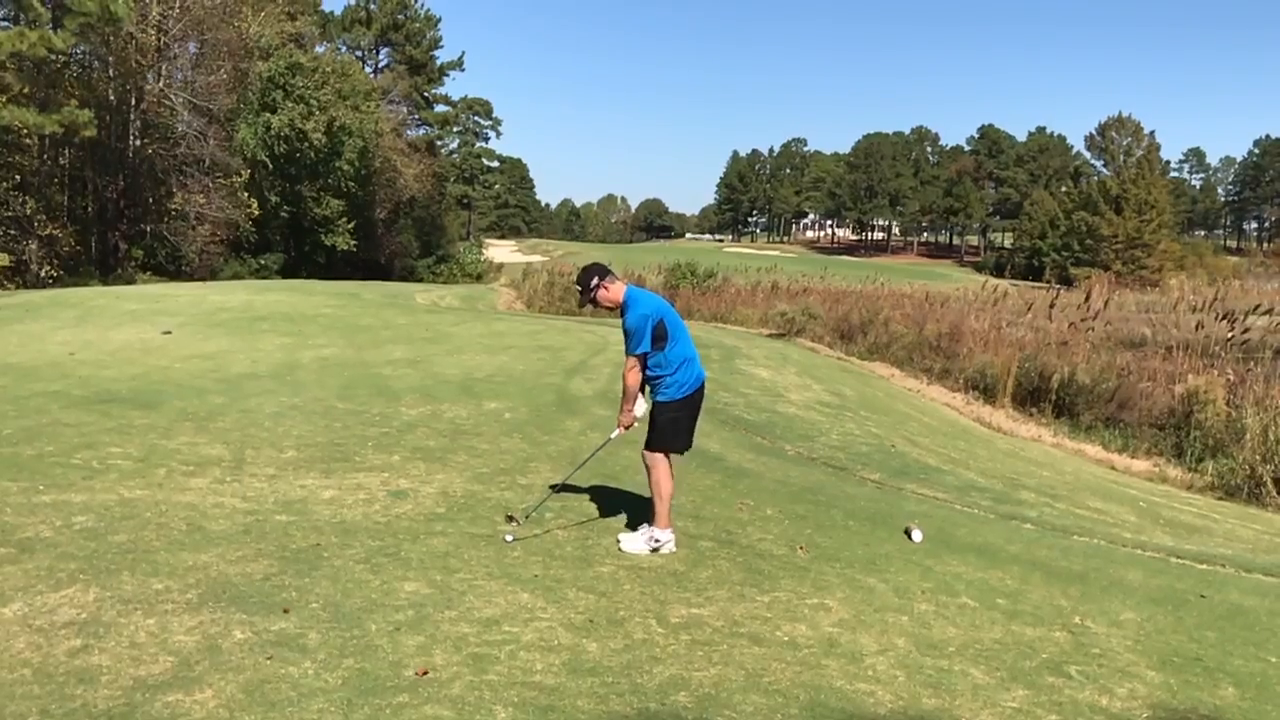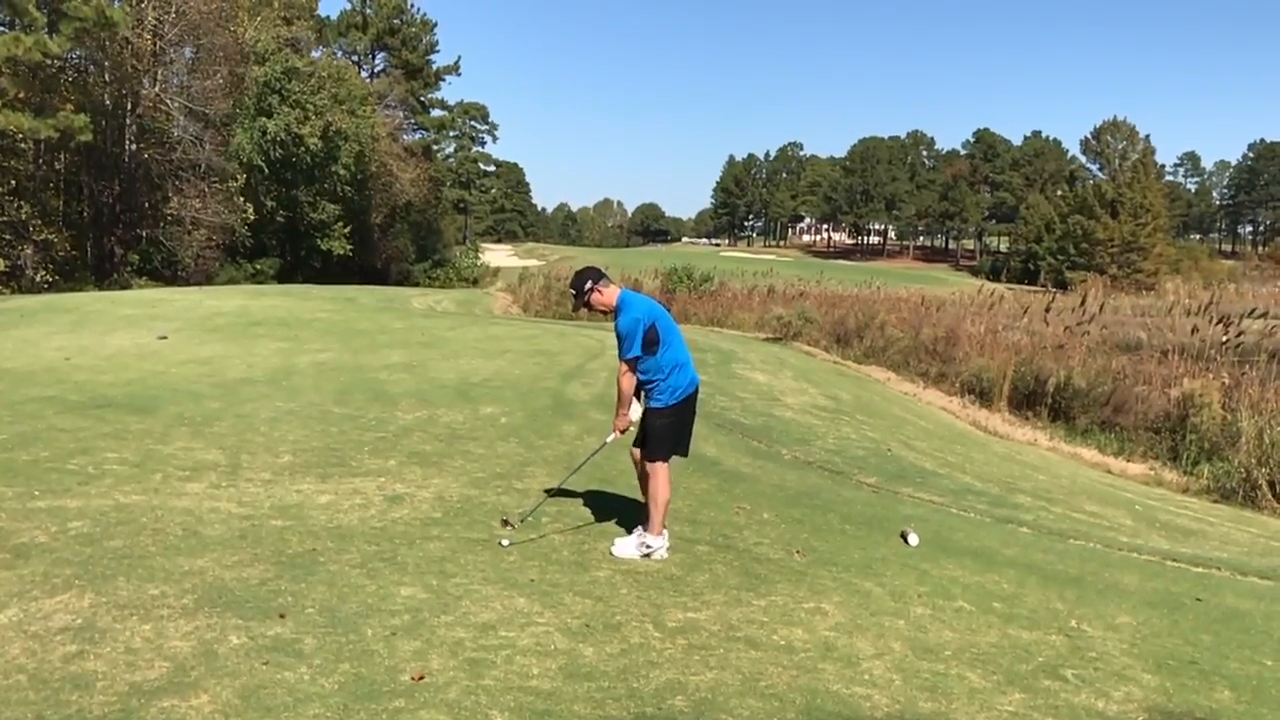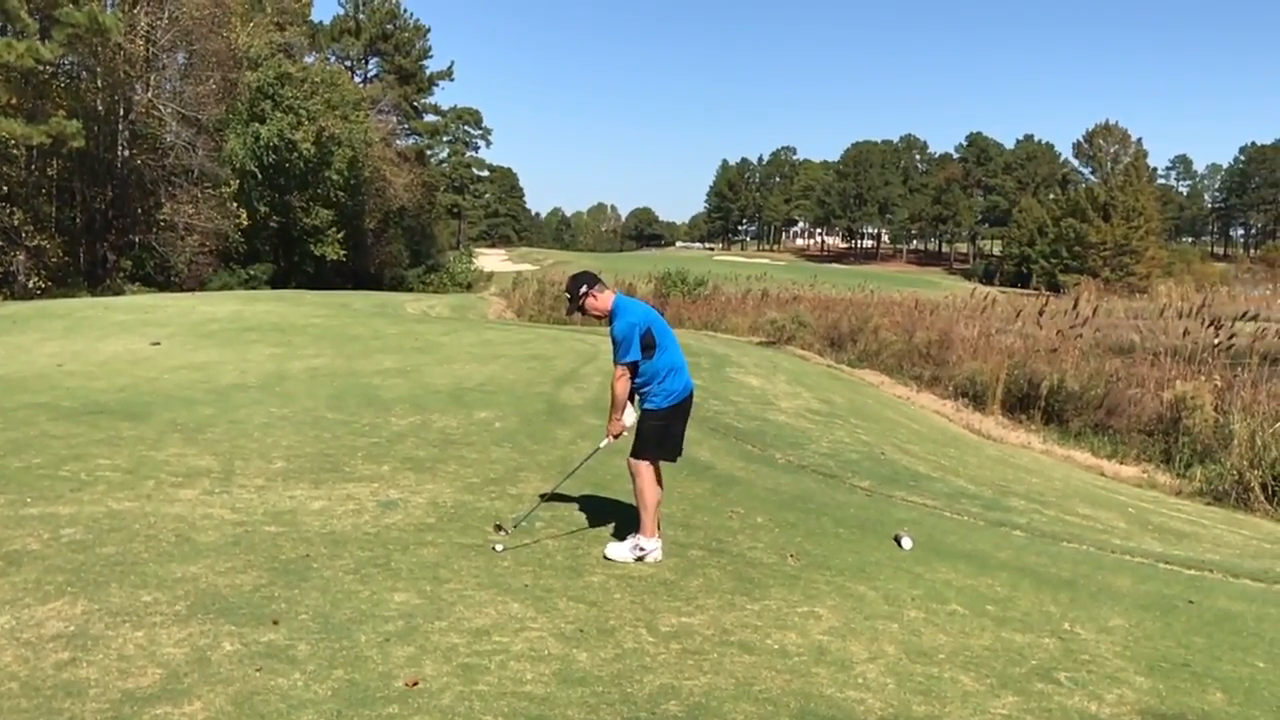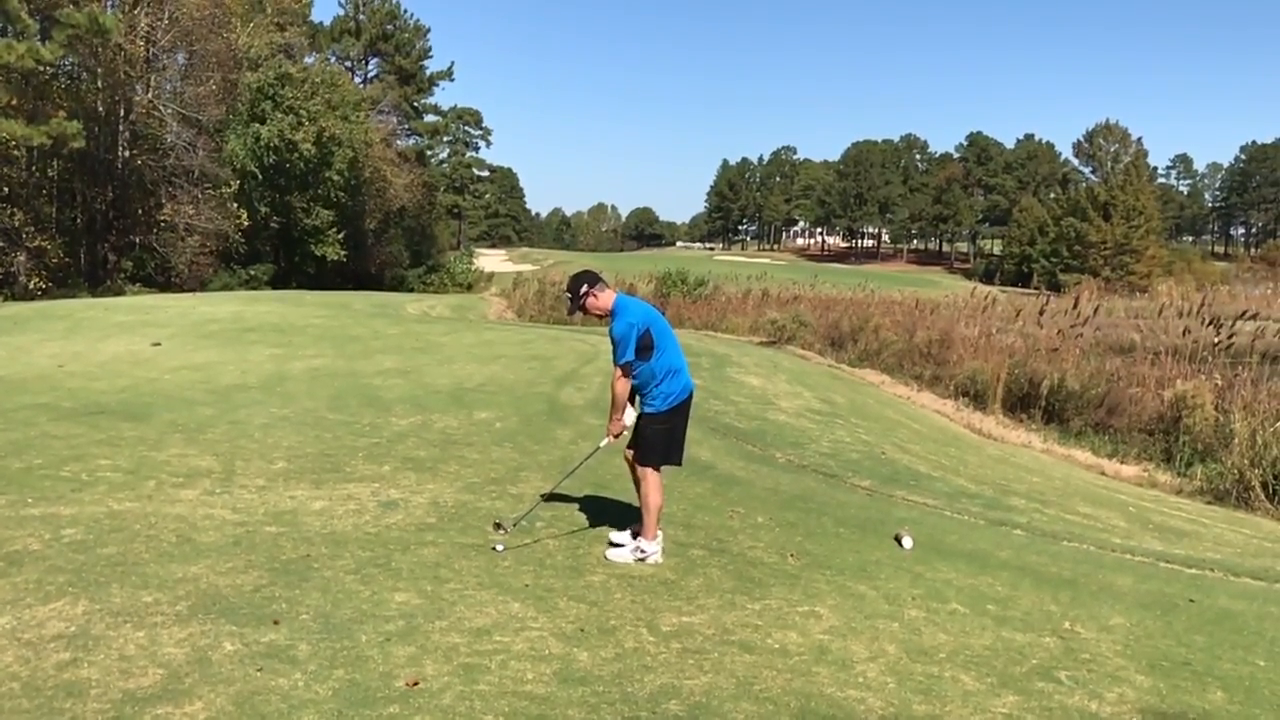
dt=0.4s
person 1, frame 1
left shoulder: (638, 311)
right shoulder: (636, 301)
left elbow: (633, 367)
right elbow: (643, 362)
left wrist: (626, 409)
right wrist: (636, 401)
left hip: (678, 387)
right hip: (673, 385)
left knee: (655, 455)
right knee: (657, 455)
left ankle: (662, 534)
right ankle: (658, 525)
person 1, frame 2
left shoulder: (630, 315)
right shoulder: (631, 305)
left elbow: (627, 372)
right elbow: (637, 367)
left wrist: (622, 414)
right wrist: (633, 404)
left hip: (671, 392)
right hip: (669, 390)
left knee: (655, 463)
right knee: (641, 455)
left ankle: (654, 540)
right ankle: (654, 528)
person 1, frame 3
left shoulder: (625, 320)
right shoulder: (626, 309)
left elbow: (622, 376)
right elbow: (632, 372)
left wrist: (615, 418)
right wrist: (625, 411)
left hip: (665, 395)
right hip: (665, 393)
left knee: (640, 463)
right knee: (647, 463)
left ankle: (647, 542)
right ankle: (649, 534)
person 1, frame 4
left shoulder: (624, 321)
right shoulder: (628, 307)
left elbow: (621, 377)
left wrist: (615, 419)
right wrist: (626, 409)
left hip: (665, 397)
right hip: (665, 394)
left knee: (647, 468)
right knee: (634, 456)
left ankle: (648, 545)
right ankle: (648, 529)
